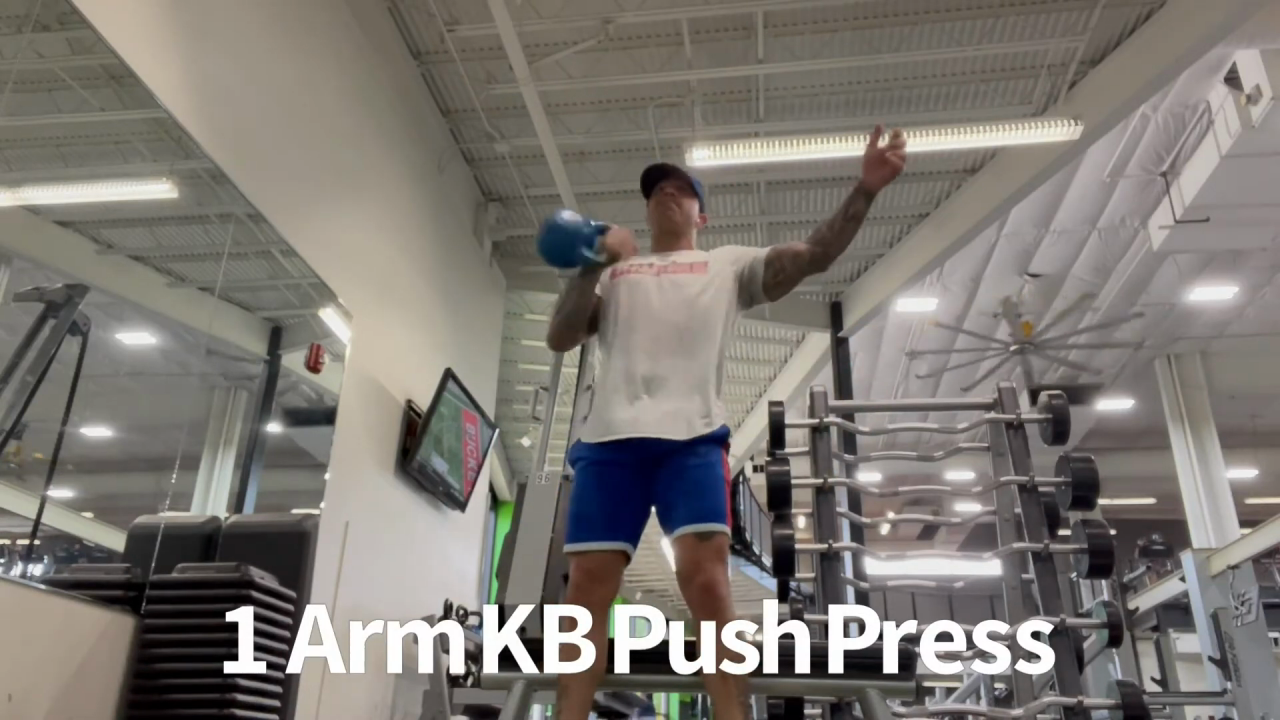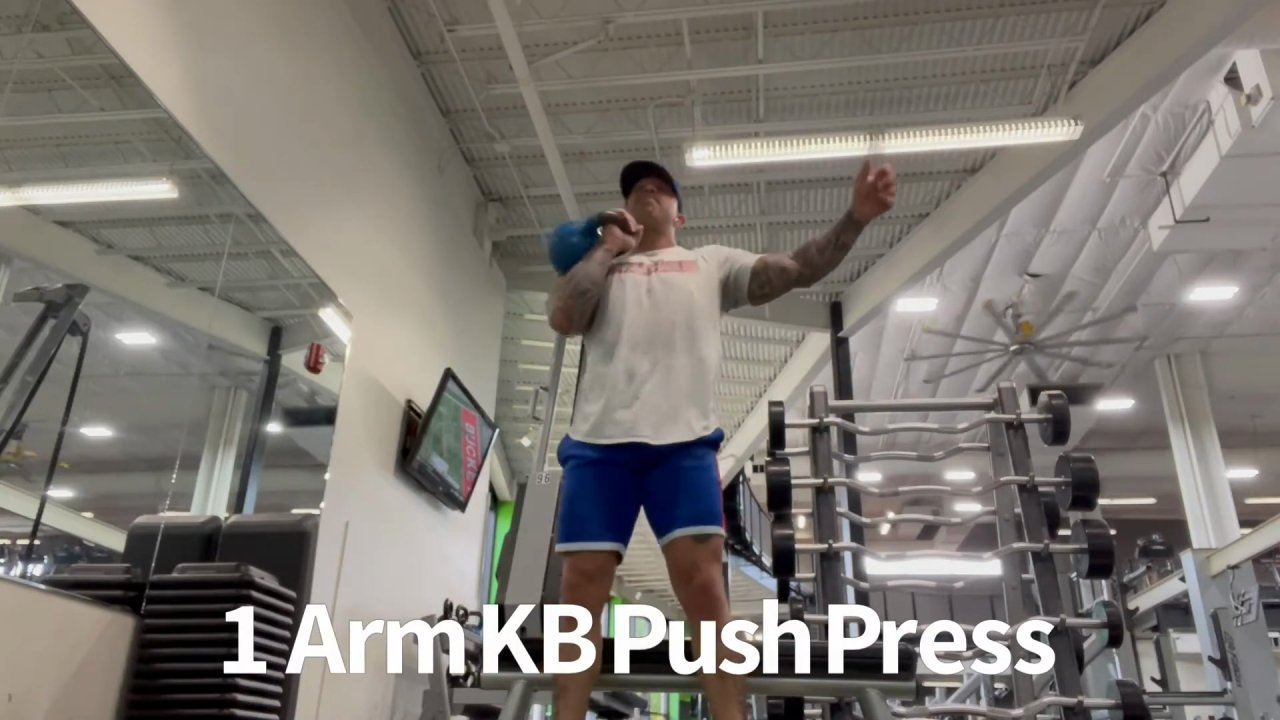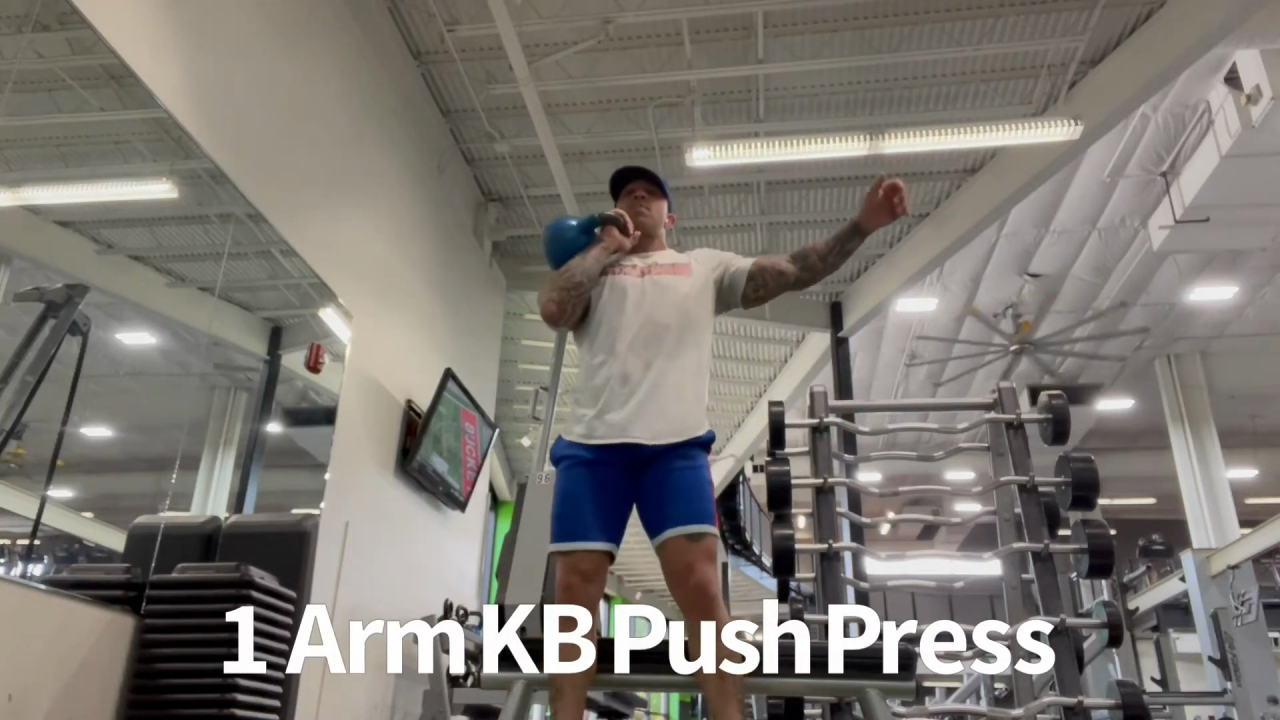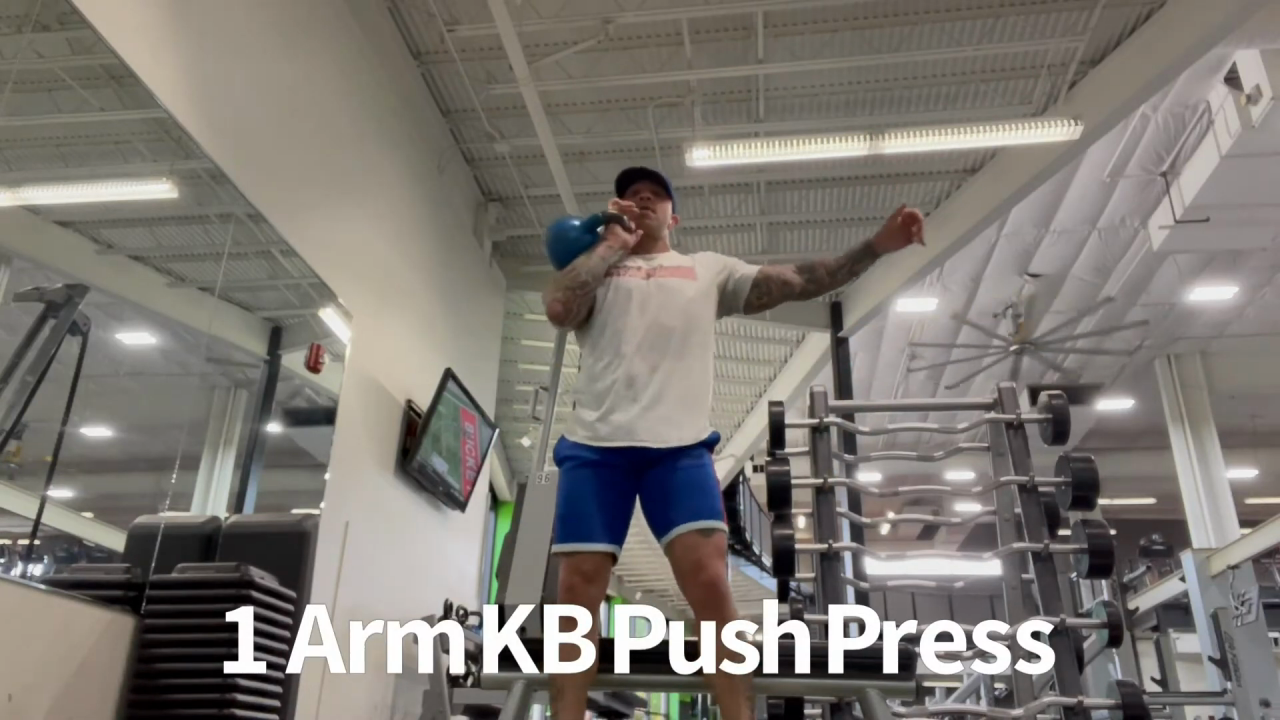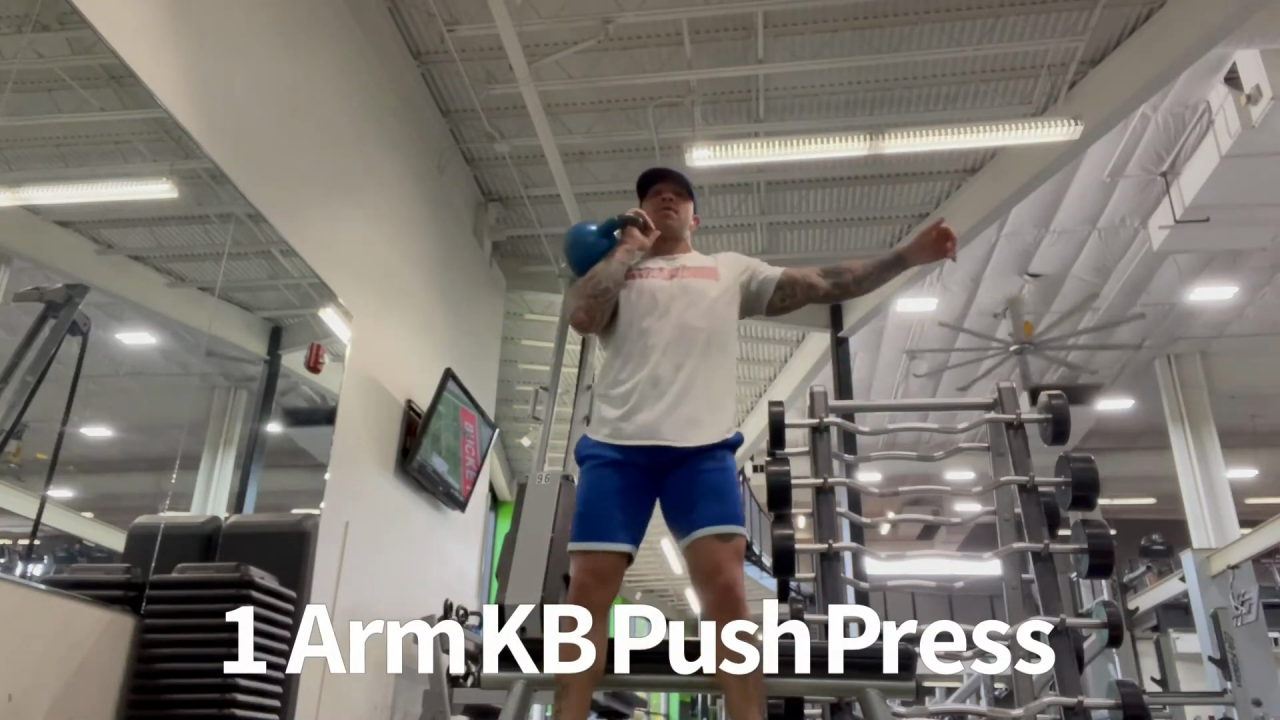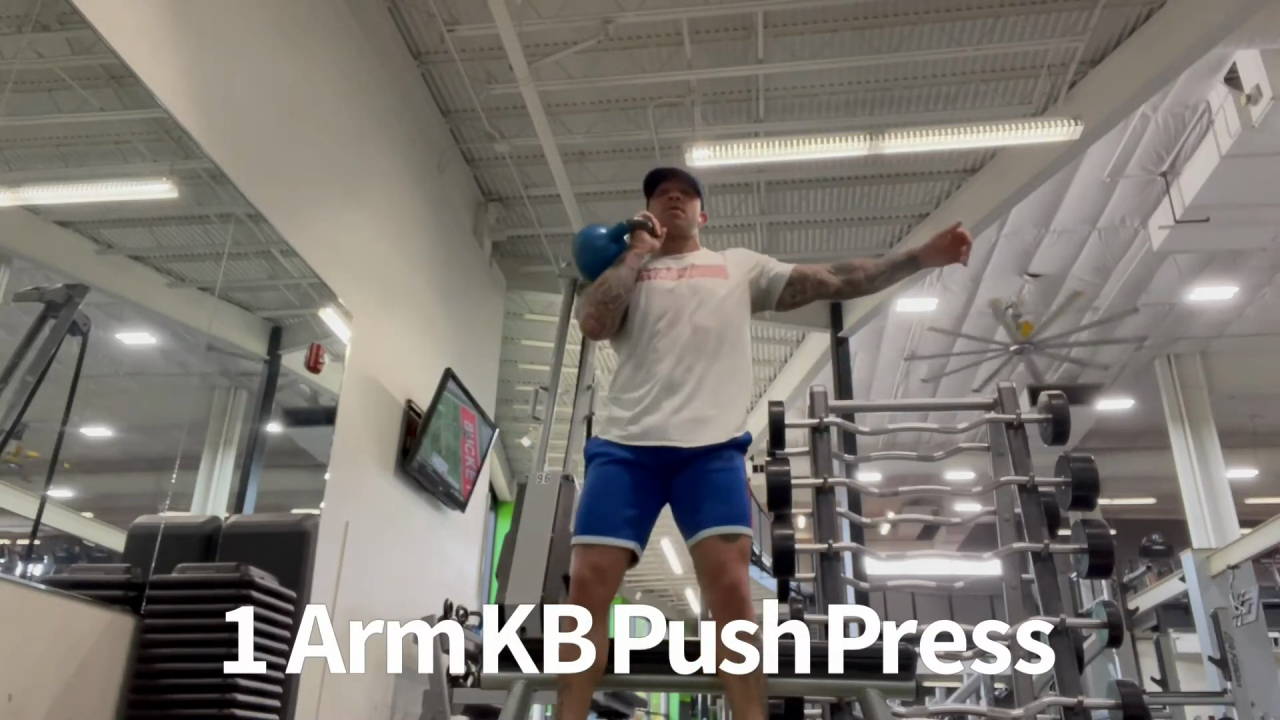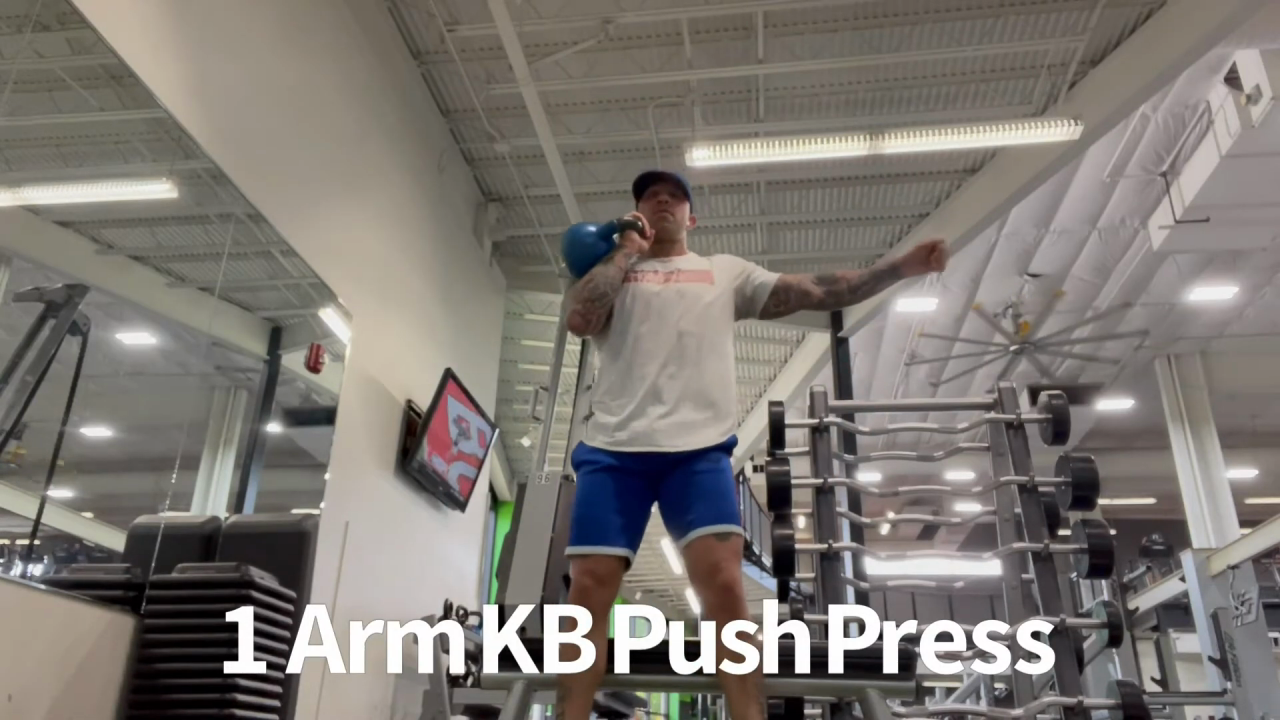
dt=0.2s
person 1, frame 1
left shoulder: (728, 265)
right shoulder: (610, 269)
left elbow: (812, 255)
right elbow: (560, 338)
left wrist: (867, 186)
right wrist: (590, 269)
left hip: (690, 438)
right hip: (608, 441)
left knee: (707, 585)
right knee: (587, 589)
person 1, frame 2
left shoulder: (711, 263)
right shoulder: (595, 266)
left elbow: (797, 269)
right elbow: (562, 319)
left wrist: (857, 215)
right wrist: (608, 250)
left hip: (683, 441)
right hip: (599, 442)
left knee: (704, 588)
right knee: (580, 591)
person 1, frame 3
left shoulder: (705, 266)
right shoulder: (590, 268)
left elbow: (792, 272)
right elbow: (552, 309)
left wrist: (863, 225)
right wrist: (605, 247)
left hip: (675, 442)
right hip: (592, 443)
left knee: (701, 589)
right knee: (575, 590)
person 1, frame 4
left shoulder: (708, 269)
right shoulder: (594, 269)
left elbow: (797, 281)
right elbow: (558, 309)
left wrist: (877, 245)
right wrist: (609, 245)
left hip: (678, 444)
right hip: (594, 445)
left knee: (710, 586)
right knee: (577, 591)
person 1, frame 5
left shoulder: (730, 269)
right shoulder: (615, 269)
left elbow: (822, 284)
right elbow: (581, 316)
left wrist: (908, 254)
right wrist: (627, 248)
left hip: (701, 445)
right hip: (615, 444)
left knee: (726, 588)
right knee: (588, 591)
person 1, frame 6
left shoulder: (739, 266)
right shoulder: (623, 270)
left elbow: (832, 281)
right elbow: (592, 323)
left wrist: (922, 256)
right wrist: (637, 252)
left hip: (710, 445)
right hip: (625, 444)
left knee: (730, 588)
right knee: (589, 586)
person 1, frame 7
left shoulder: (724, 271)
right shoulder: (610, 271)
left elbow: (815, 291)
right elbow: (577, 319)
left wrist: (904, 265)
right wrist: (626, 251)
left hip: (698, 448)
right hip: (612, 449)
left knee: (724, 587)
right knee: (588, 593)
